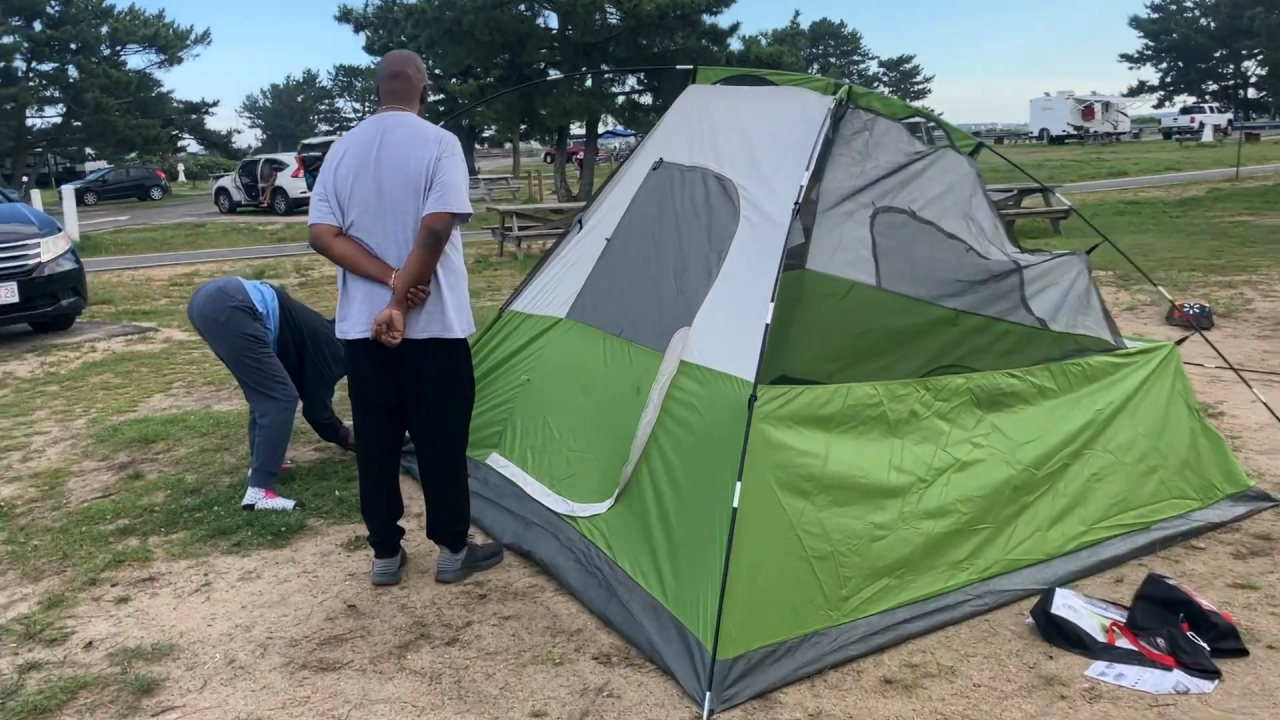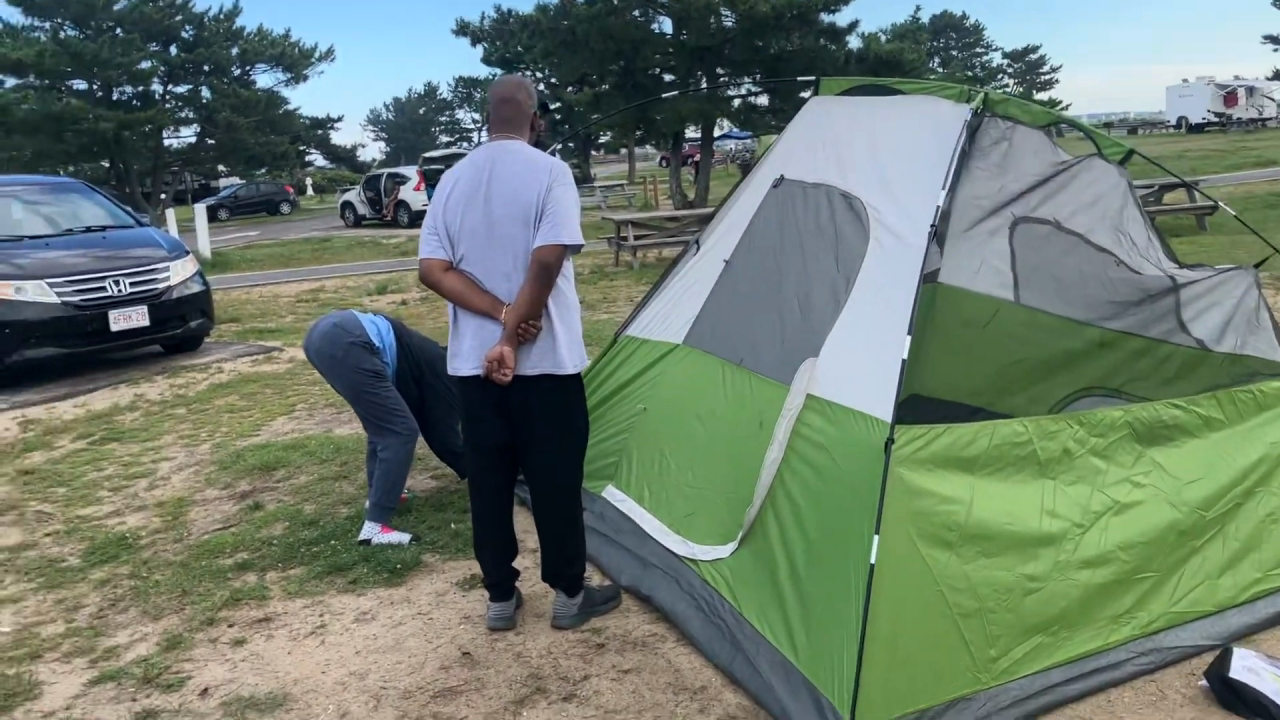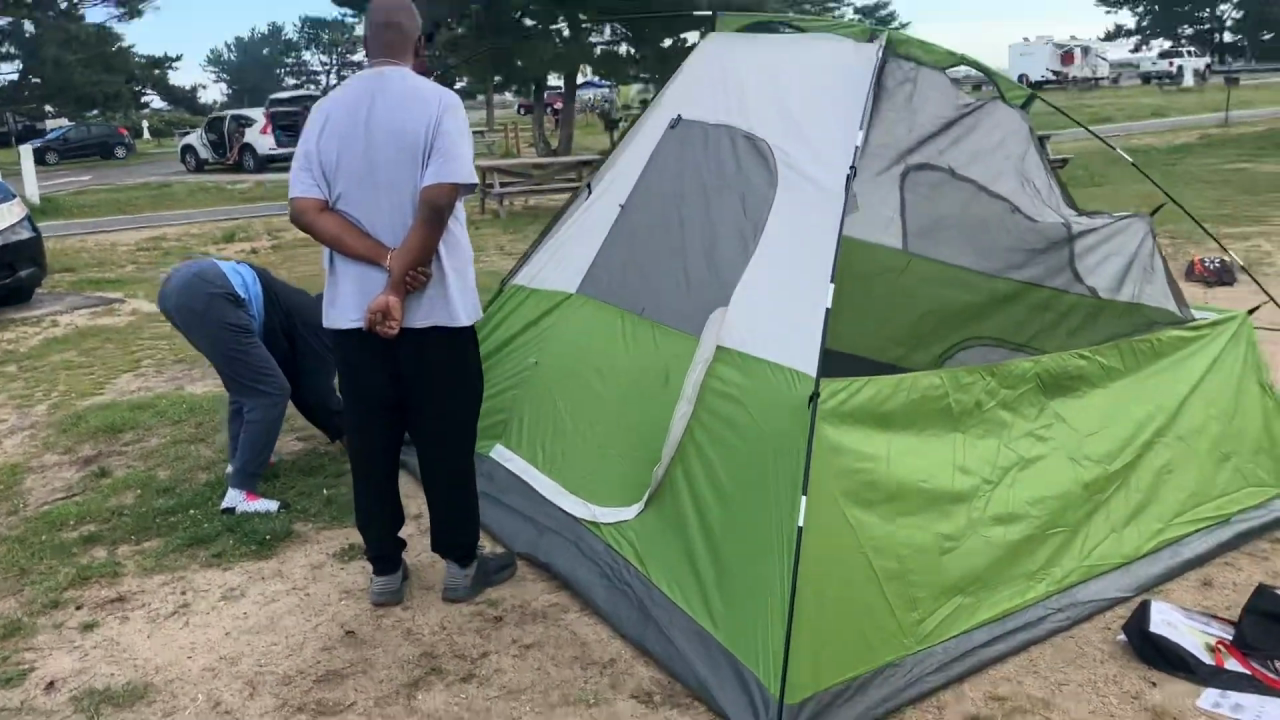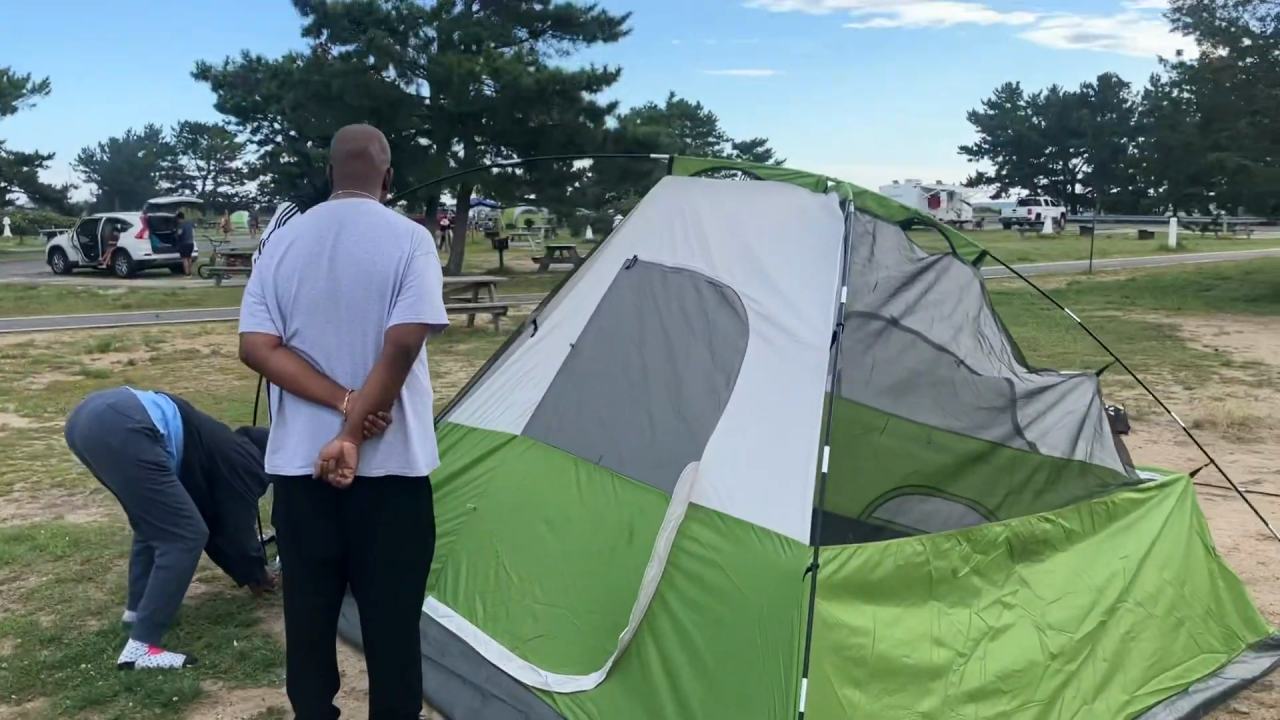
dt=0.7s
person 1, frame 1
left shoulder: (343, 148)
right shoulder: (439, 143)
left elbow: (322, 235)
right elbow: (435, 230)
left wrist: (390, 282)
right wrist: (402, 300)
left hip: (361, 326)
right hip: (432, 324)
left knee: (375, 442)
right knee: (441, 440)
left ankle: (385, 553)
right ankle: (453, 550)
person 1, frame 2
left shoulder: (452, 180)
right shoulder: (549, 172)
left elbow: (433, 271)
right elbow: (546, 262)
left wrist: (501, 317)
right wrist: (513, 336)
left hip: (472, 363)
right hip: (544, 361)
left knee: (488, 482)
right knee: (556, 481)
left ankle: (500, 597)
right ankle: (569, 594)
person 1, frame 3
left shoulder: (327, 110)
right shoulder: (438, 102)
left elbow: (305, 209)
right elbow: (437, 201)
left wrist: (385, 261)
right wrist: (399, 287)
left hip: (352, 312)
right hip: (434, 311)
left knee: (370, 443)
right knee: (446, 441)
left ankle: (385, 569)
right ankle: (461, 563)
person 1, frame 4
left shoulder: (285, 240)
right shoulder: (409, 239)
left elbow: (256, 348)
right elbow: (402, 344)
left wrist: (344, 402)
right wrist: (353, 432)
left hip: (299, 461)
right hip: (387, 462)
left knee: (308, 606)
right knee: (391, 607)
person 2, frame 1
left shoulder: (325, 335)
right shoulder: (332, 349)
right elbow: (317, 410)
right wrist: (347, 439)
left hip: (210, 297)
right hip: (232, 308)
left knee: (265, 394)
right knee: (279, 399)
left ankle: (260, 466)
right ankle: (259, 493)
person 2, frame 2
left shoulder: (435, 362)
right shoulder: (443, 376)
left elbow: (433, 428)
right elbow: (445, 437)
left hip: (326, 332)
right hip: (346, 344)
left knee: (384, 424)
right knee: (400, 432)
left ankle: (378, 496)
right ankle: (375, 527)
person 2, frame 3
left shoulder: (303, 312)
right shoulder: (316, 326)
left elbow: (303, 384)
right elbow: (317, 392)
left wrist: (336, 428)
right wrist: (343, 434)
right hip: (208, 294)
left knee: (248, 383)
right knee: (268, 392)
left ankle: (239, 461)
right ankle: (240, 494)
person 2, frame 4
left shoulder: (225, 449)
right shoulder: (244, 465)
left elbow: (214, 522)
right elbow: (237, 533)
left wrist: (247, 572)
right wrist: (256, 574)
right hip: (123, 430)
left knee: (155, 523)
right knee: (184, 537)
left ankle: (138, 607)
